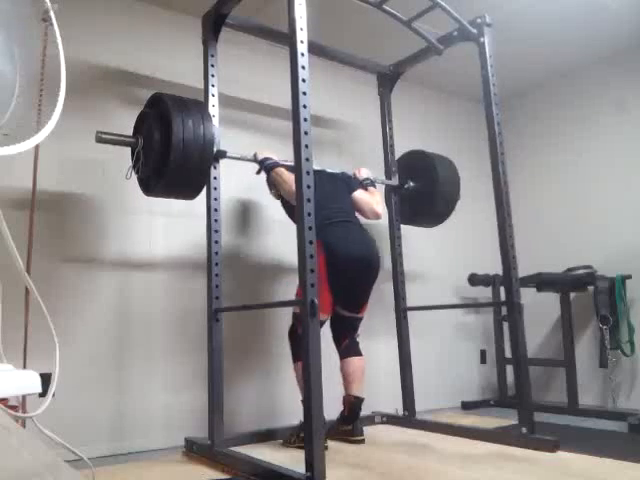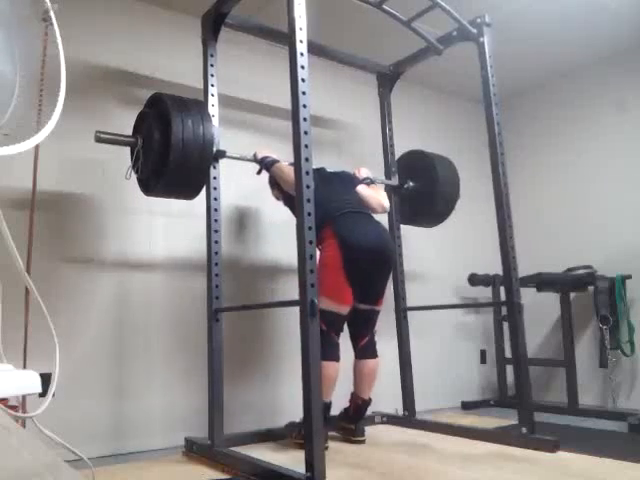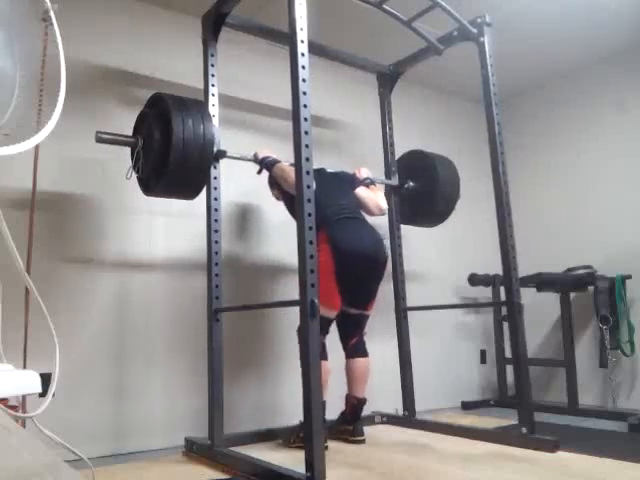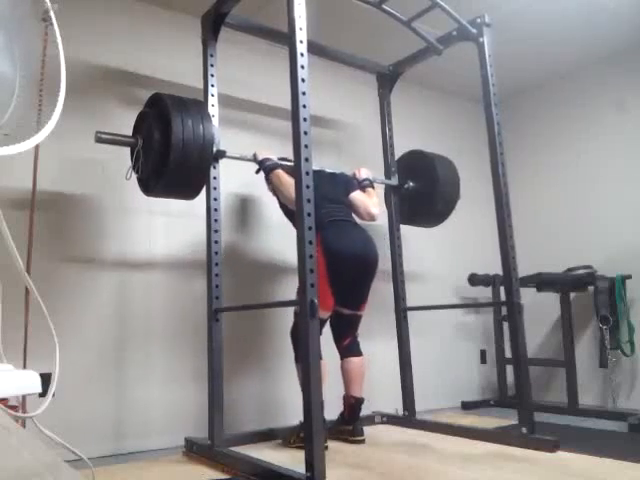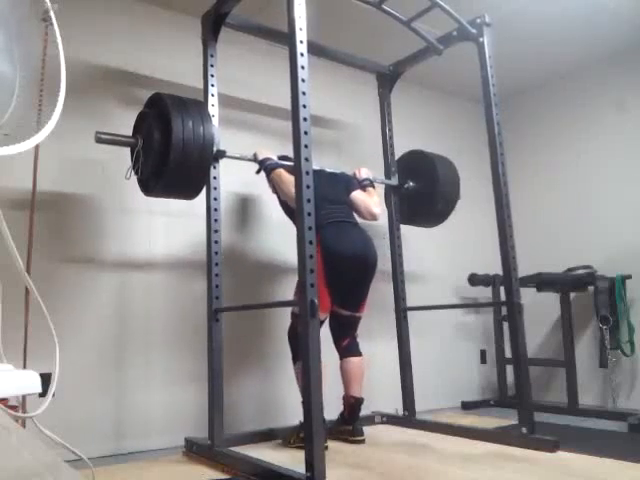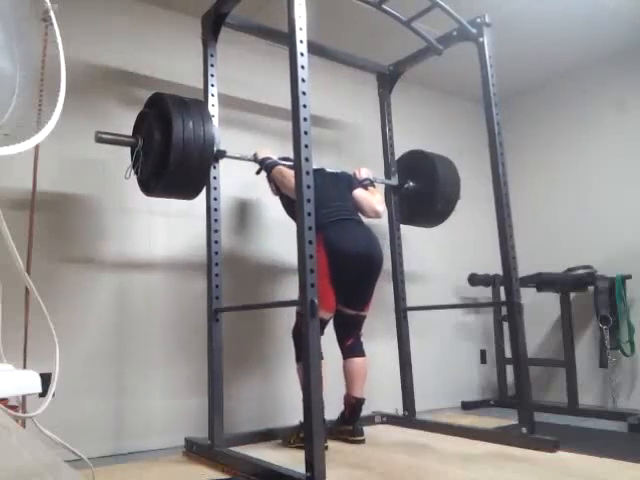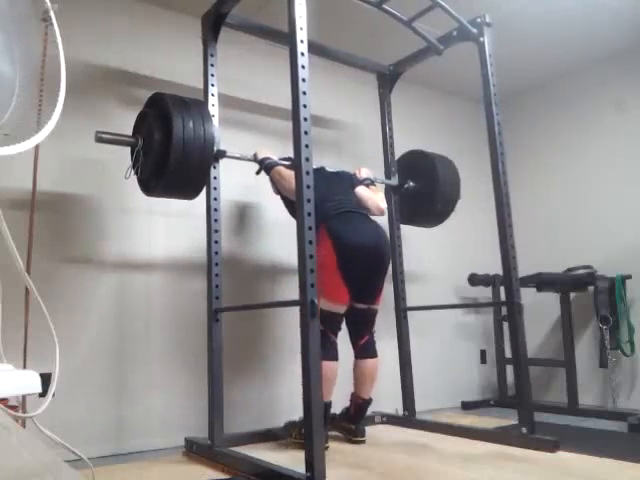
dt=0.3s
person 1, frame 1
left shoulder: (286, 176)
right shoulder: (341, 178)
left elbow: (296, 193)
right elbow: (376, 210)
left wrist: (269, 164)
right wrist: (367, 181)
left hip: (333, 249)
right hip: (367, 250)
left knee: (302, 336)
right knee: (346, 337)
right ankle: (351, 422)
person 1, frame 2
left shoulder: (287, 180)
right shoulder: (341, 177)
left elbow: (297, 181)
right elbow: (382, 204)
left wrist: (267, 162)
right wrist: (365, 179)
left hip: (347, 241)
right hip: (381, 240)
left knee: (326, 333)
right knee: (364, 335)
right ankle: (354, 421)
person 1, frame 3
left shoulder: (287, 180)
right shoulder: (341, 177)
left elbow: (297, 180)
right elbow: (380, 206)
left wrist: (268, 162)
right wrist: (366, 180)
left hip: (340, 245)
right hip: (374, 245)
right knee: (353, 336)
right ankle: (352, 421)
person 1, frame 4
left shoulder: (285, 177)
right shoulder: (339, 178)
left elbow: (295, 198)
right elbow: (371, 212)
left wrist: (268, 165)
right wrist: (366, 182)
left hip: (332, 247)
right hip: (365, 248)
left knee: (304, 334)
right knee: (347, 336)
right ankle: (351, 421)
person 1, frame 5
left shoulder: (285, 176)
right shoulder: (340, 177)
left elbow: (295, 197)
right elbow: (373, 211)
left wrist: (268, 164)
right wrist: (366, 182)
left hip: (331, 248)
right hip: (364, 248)
left knee: (302, 335)
right knee: (346, 336)
right ankle: (351, 422)
person 1, frame 6
left shoulder: (285, 177)
right shoulder: (341, 177)
left elbow: (296, 187)
right elbow: (377, 209)
left wrist: (268, 162)
right wrist: (366, 181)
left hip: (335, 246)
right hip: (370, 246)
left knee: (306, 334)
right knee: (350, 336)
right ankle: (351, 422)
person 1, frame 7
left shoulder: (287, 176)
right shoulder: (342, 176)
left elbow: (295, 187)
right elbow: (380, 206)
left wrist: (268, 163)
right wrist: (366, 181)
left hip: (342, 240)
right hip: (377, 239)
left knee: (323, 332)
right knee: (363, 334)
right ankle: (355, 420)
